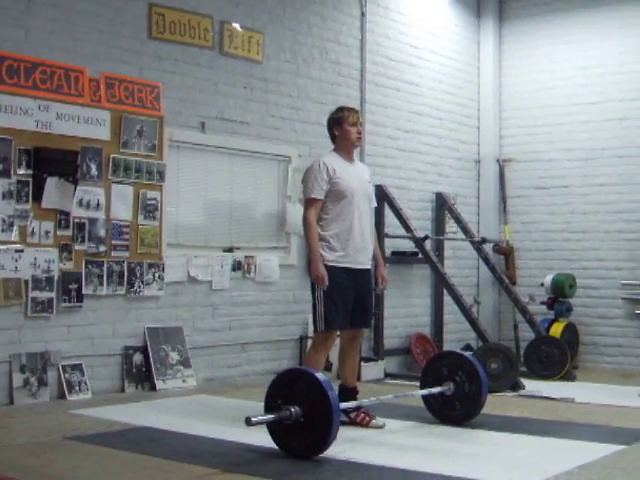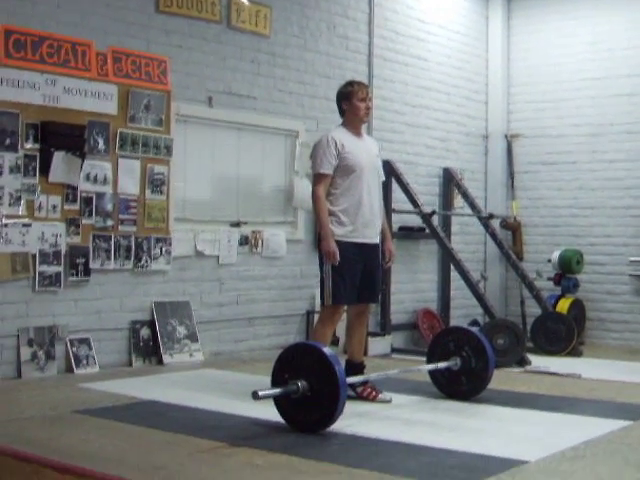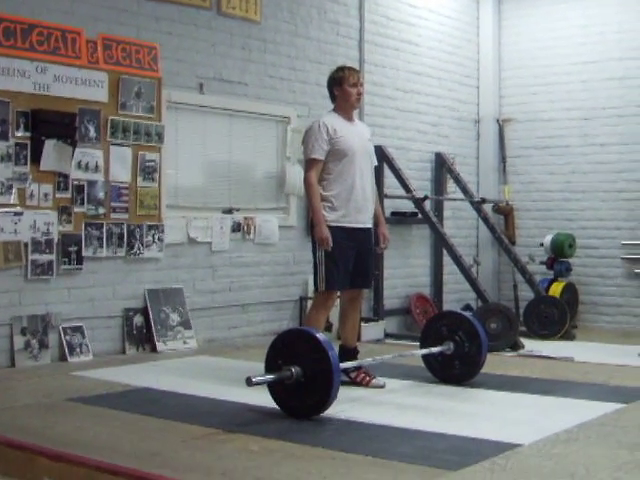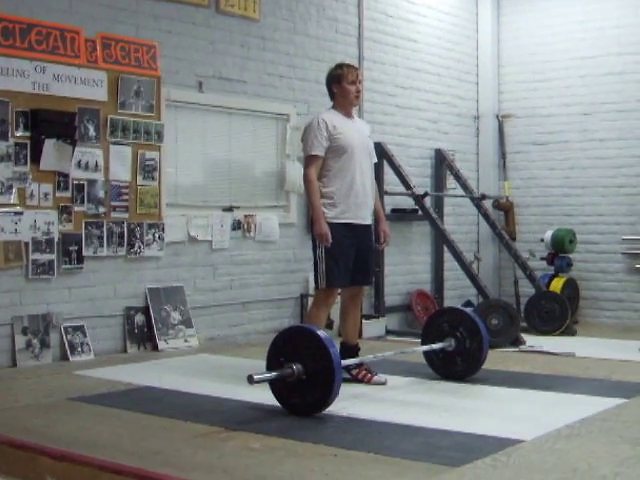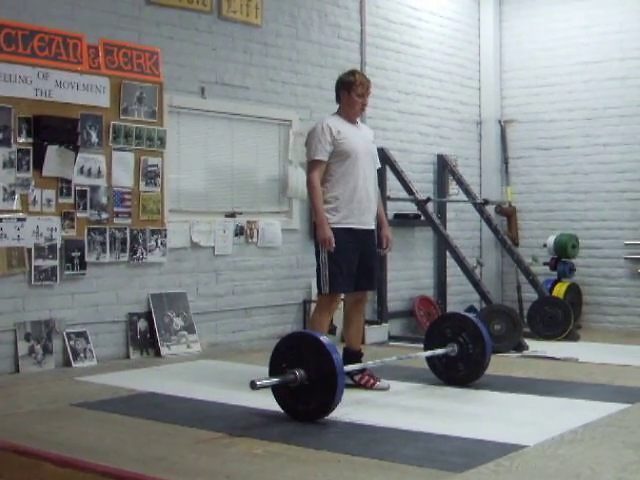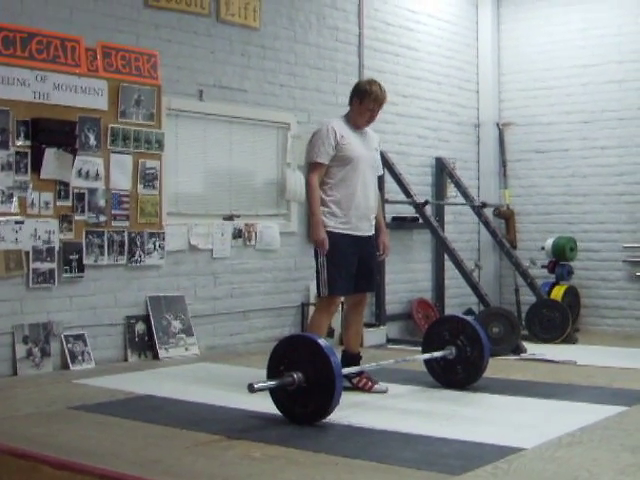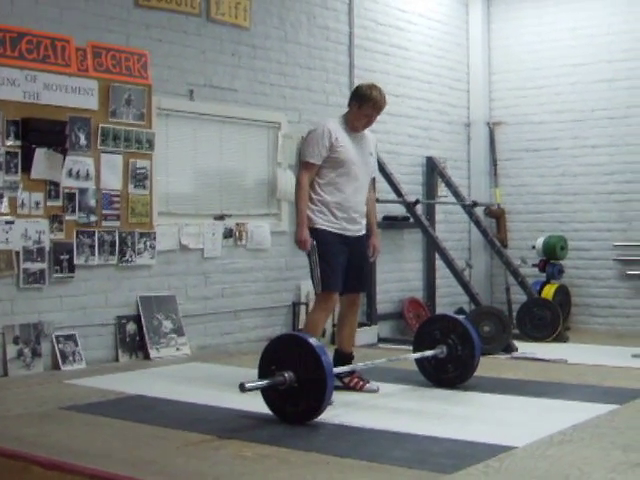
dt=0.3s
person 1, frame 1
left shoulder: (364, 171)
right shoulder: (324, 166)
right elbow: (310, 216)
left wrist: (379, 262)
right wrist: (316, 261)
left hip: (361, 266)
right hip: (334, 266)
left knee: (354, 334)
right knee: (326, 334)
left ankle: (348, 402)
person 1, frame 2
left shoulder: (372, 145)
right shoulder: (332, 140)
right elbow: (319, 191)
left wrist: (386, 237)
right wrist: (327, 236)
left hip: (369, 241)
right hip: (342, 240)
left knee: (361, 308)
right knee: (333, 308)
left ankle: (355, 377)
person 1, frame 3
left shoulder: (363, 130)
right shoulder: (324, 126)
right elbow: (311, 177)
left wrist: (380, 221)
right wrist: (319, 222)
left hip: (362, 225)
right hip: (335, 226)
left knee: (355, 294)
right knee: (327, 295)
left ankle: (348, 362)
person 1, frame 4
left shoulder: (363, 127)
right shoulder: (322, 122)
right elbow: (310, 173)
left wrist: (381, 218)
right wrist: (319, 219)
left hip: (362, 222)
right hip: (334, 223)
left knee: (355, 291)
right knee: (327, 292)
left ankle: (350, 359)
person 1, frame 5
left shoulder: (366, 132)
right shoulder: (327, 128)
right elbow: (314, 177)
left wrist: (383, 224)
right wrist: (322, 223)
left hip: (365, 227)
right hip: (338, 228)
left knee: (359, 297)
right knee: (330, 298)
left ankle: (353, 365)
person 1, frame 6
left shoulder: (372, 138)
right shoulder: (331, 132)
right elbow: (313, 180)
left wrist: (382, 230)
right wrist: (317, 226)
left hip: (365, 232)
right hip: (336, 231)
left knee: (358, 299)
right knee: (330, 300)
left ankle: (351, 369)
person 1, frame 7
left shoulder: (369, 141)
right shoulder: (326, 132)
right elbow: (304, 179)
left wrist: (373, 232)
right wrist: (302, 225)
left hip: (356, 232)
right hip: (326, 229)
left knee: (353, 299)
right knee: (328, 298)
left ankle: (343, 369)
